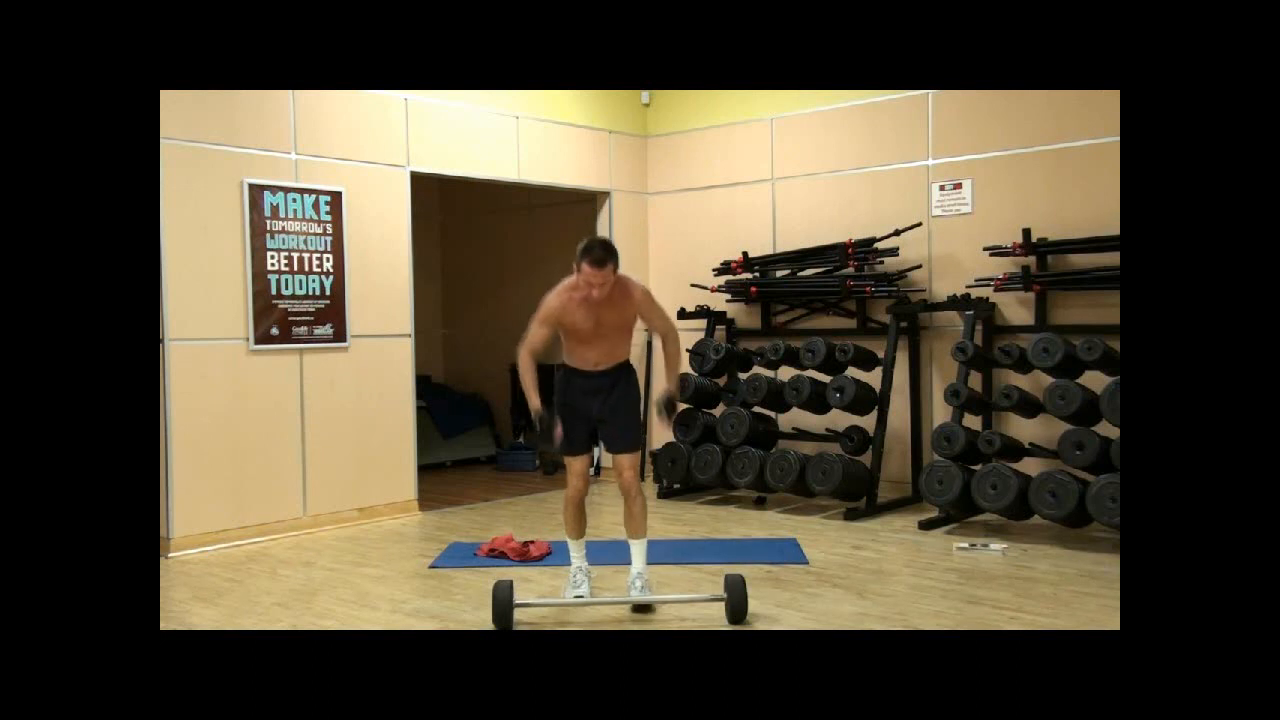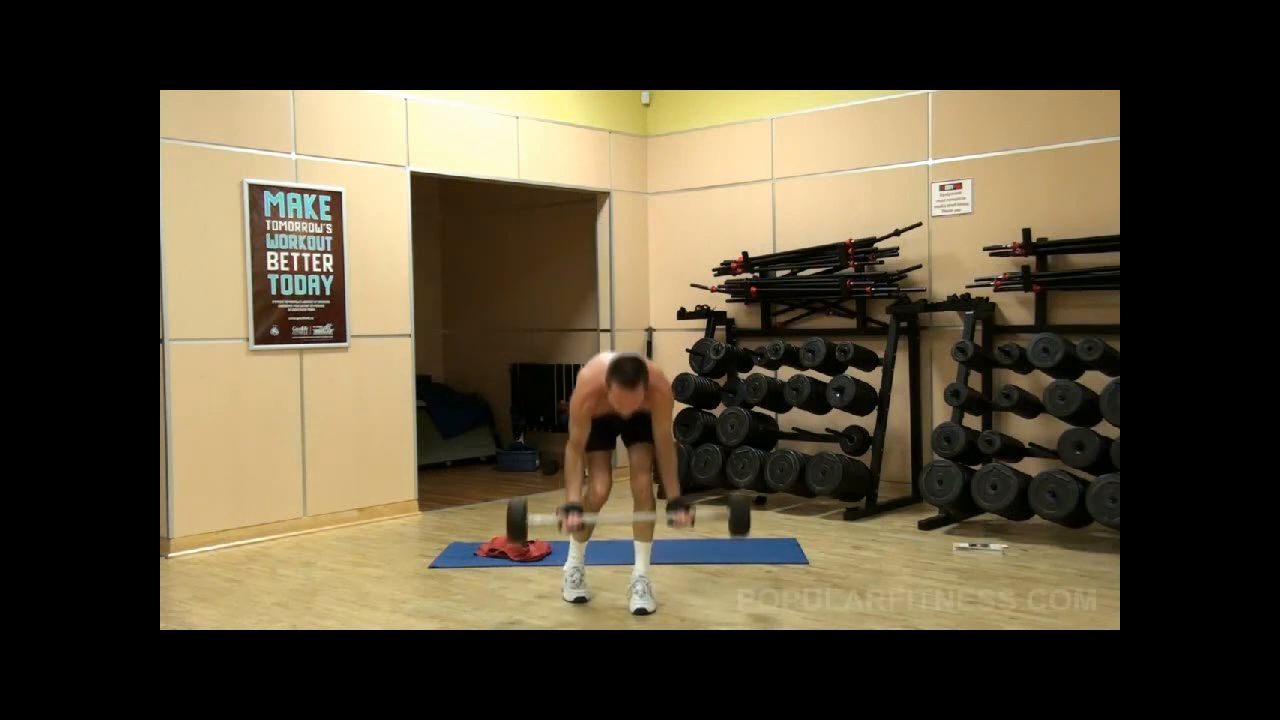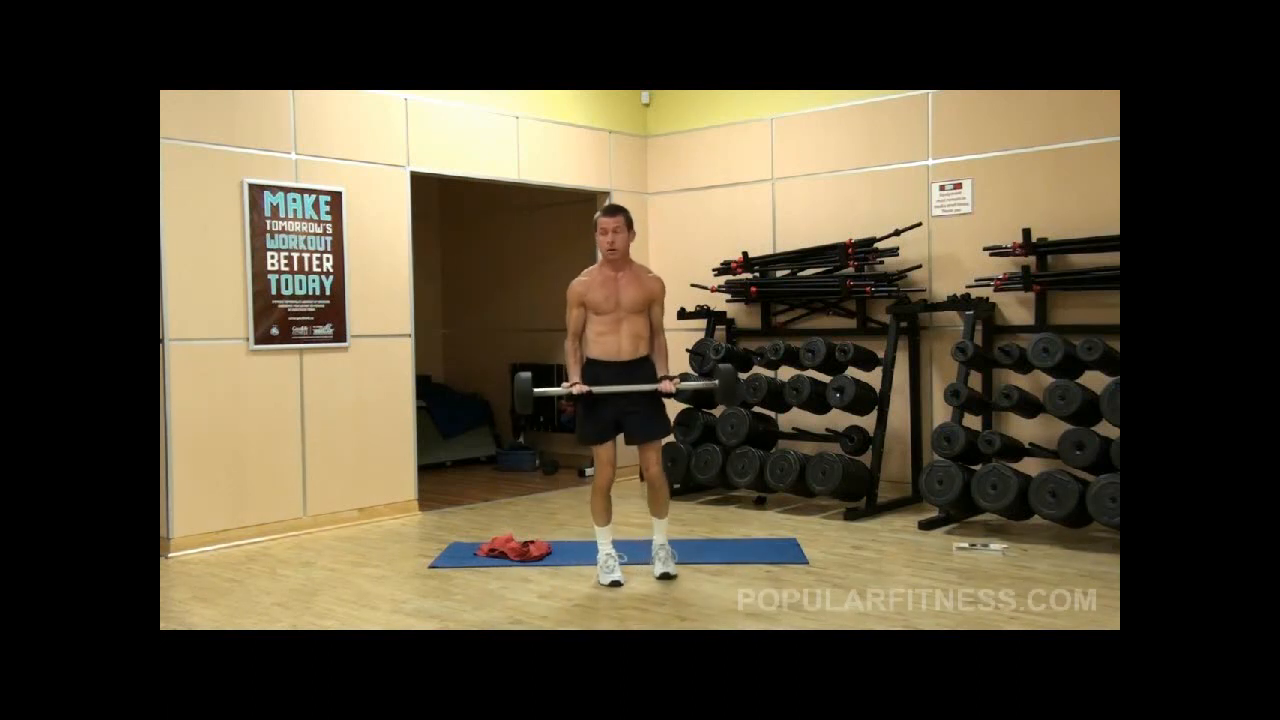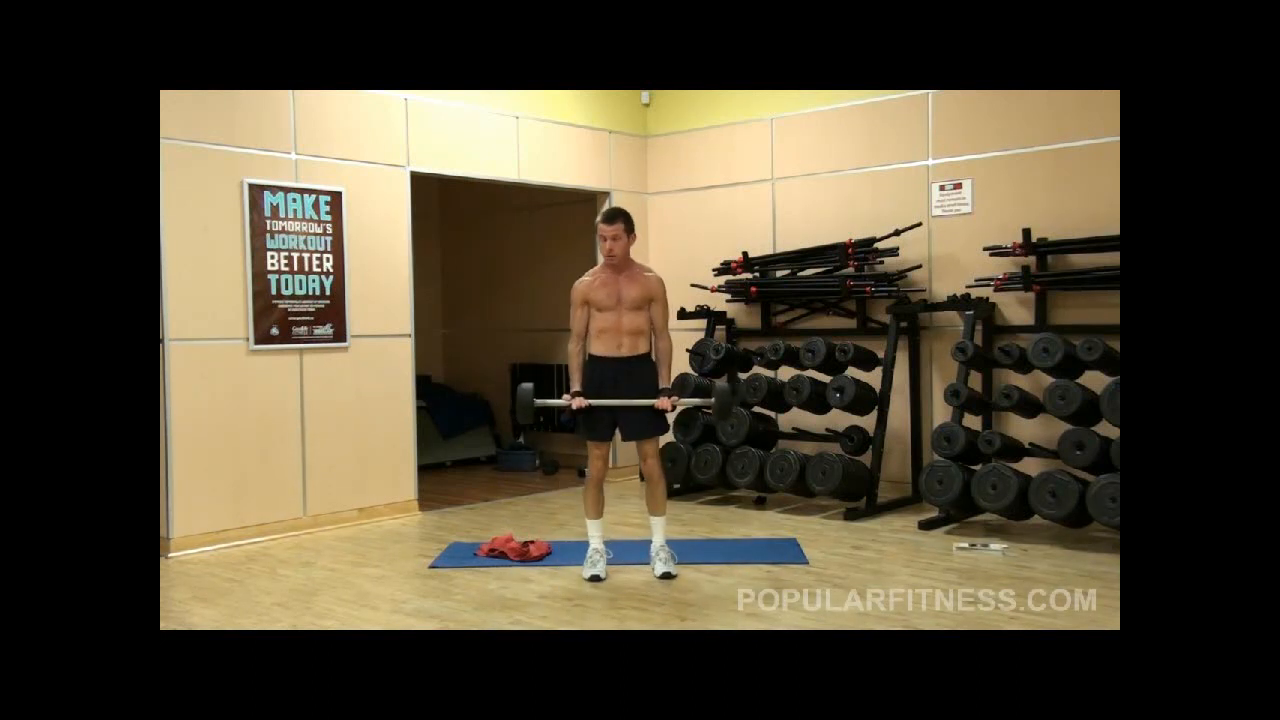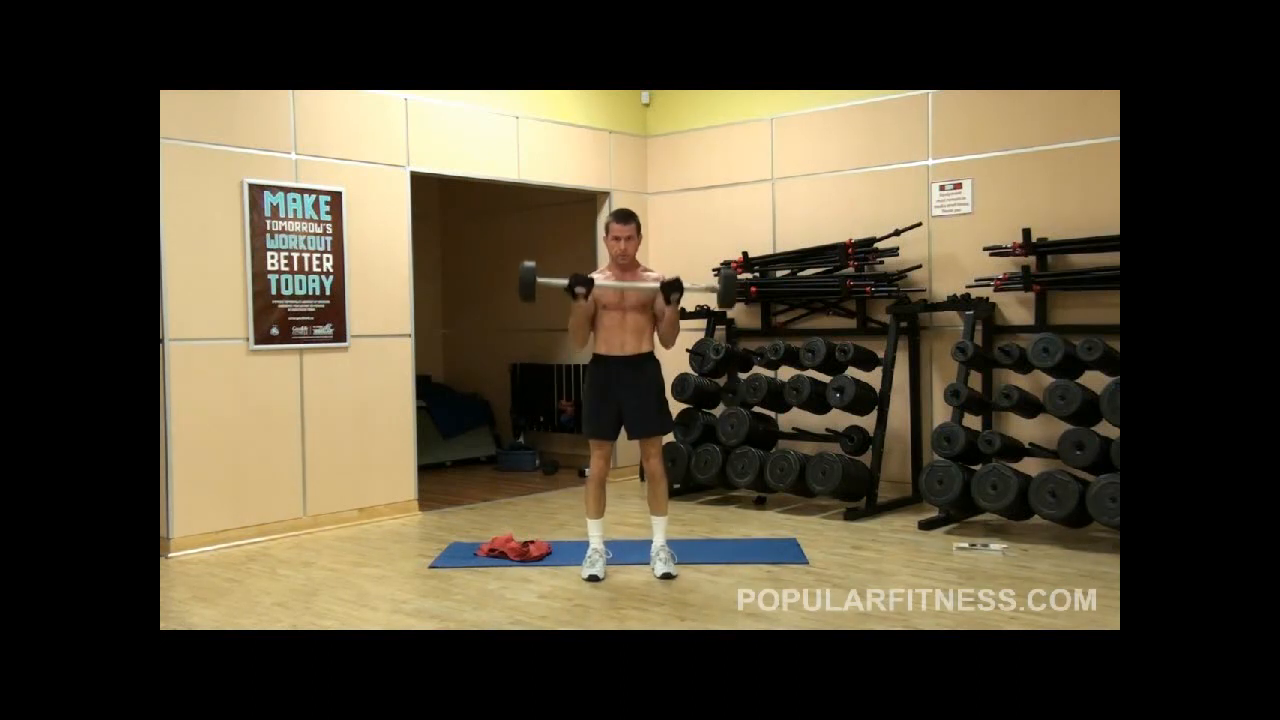
dt=1s
person 1, frame 1
left shoulder: (634, 293)
right shoulder: (559, 299)
left elbow: (669, 335)
right elbow: (526, 351)
left wrist: (671, 390)
right wrist: (536, 409)
left hip: (619, 384)
right hip: (575, 386)
left knee: (630, 480)
right knee: (577, 486)
left ankle: (639, 572)
right ankle: (578, 569)
person 1, frame 2
left shoulder: (659, 389)
right shoulder: (587, 389)
left elbow: (665, 445)
right elbow: (575, 448)
left wrist: (675, 500)
right wrist: (571, 504)
left hip: (642, 416)
right hip: (598, 417)
left knee: (643, 485)
right knee: (598, 491)
left ankle: (641, 577)
right ankle: (574, 566)
person 1, frame 3
left shoulder: (651, 282)
right shoulder: (581, 286)
left elbow: (657, 335)
right elbow: (573, 339)
left wrist: (664, 374)
right wrist: (574, 378)
left hip: (640, 376)
right hip: (598, 377)
left knee: (653, 470)
right knee: (604, 473)
left ankle: (660, 543)
right ankle: (606, 553)
person 1, frame 4
left shoulder: (651, 282)
right shoulder: (584, 285)
left elbow: (662, 336)
right elbow: (577, 340)
left wrist: (665, 387)
right wrist: (575, 388)
left hip: (640, 371)
right hip: (599, 372)
left knee: (651, 462)
right knee: (596, 464)
left ankle: (659, 545)
right ankle: (596, 547)
person 1, frame 5
left shoulder: (655, 281)
right shoulder: (591, 283)
left elbow: (668, 340)
right elbow: (578, 341)
left wrist: (671, 304)
right wrist: (579, 301)
left hip: (643, 370)
right hip: (603, 371)
left knee: (653, 460)
right knee: (598, 462)
left ankle: (659, 544)
right ankle: (595, 546)
